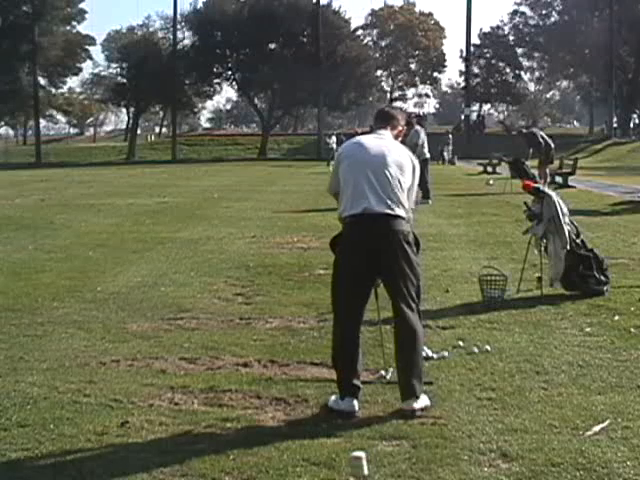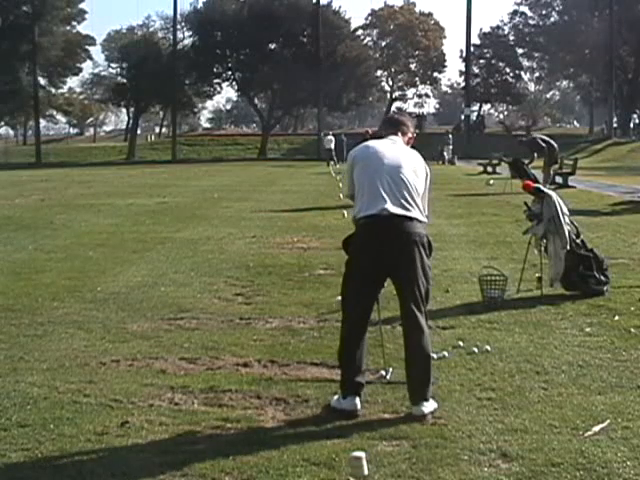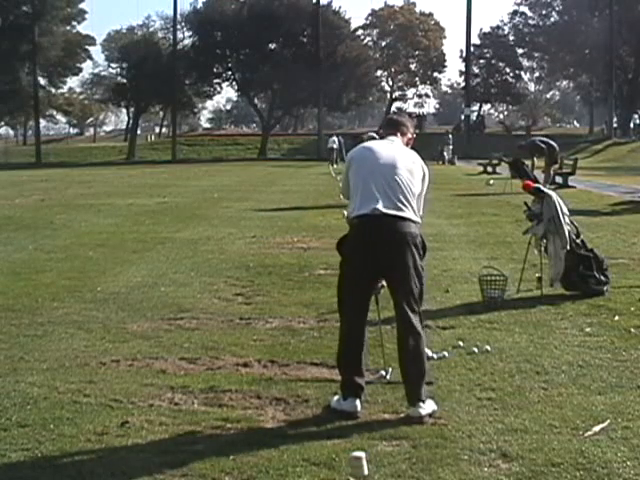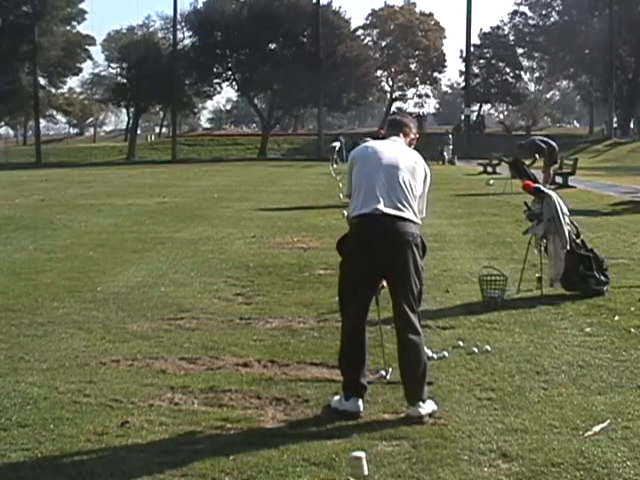
dt=1s
person 1, frame 1
left shoulder: (347, 149)
right shoulder: (406, 156)
left elbow: (336, 193)
right elbow: (408, 205)
left hip: (355, 231)
right hip: (395, 231)
left knee: (347, 316)
right knee: (407, 311)
left ankle: (348, 396)
right ankle: (412, 394)
person 1, frame 2
left shoulder: (359, 153)
right shoulder: (417, 161)
left hip: (370, 232)
right hip: (410, 233)
left knee: (355, 315)
right knee: (415, 317)
left ankle: (350, 394)
right ankle: (421, 399)
person 1, frame 3
left shoulder: (357, 153)
right shoulder: (416, 161)
right elbow: (417, 208)
left hip: (364, 232)
right hip: (403, 234)
left knee: (353, 317)
right knee: (409, 318)
left ankle: (350, 396)
right ankle: (418, 400)
person 1, frame 4
left shoulder: (360, 152)
right shoulder: (418, 162)
right elbow: (419, 212)
left hip: (364, 232)
right hip: (404, 234)
left knee: (353, 317)
right knee: (408, 318)
left ankle: (352, 396)
right ankle: (418, 400)
